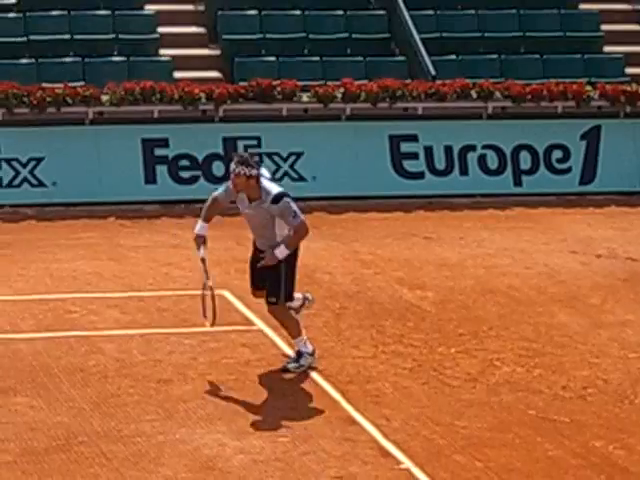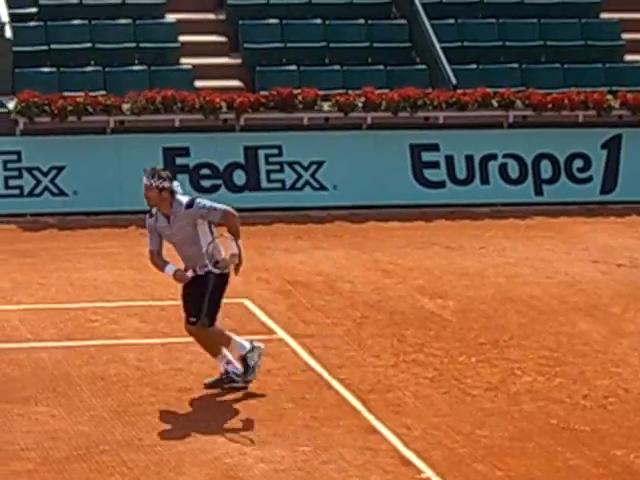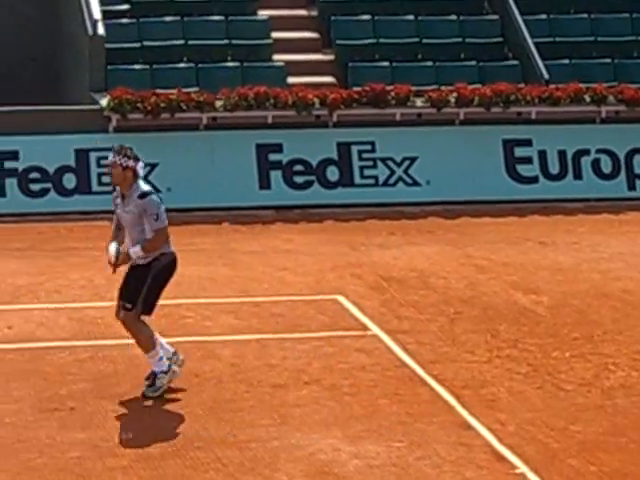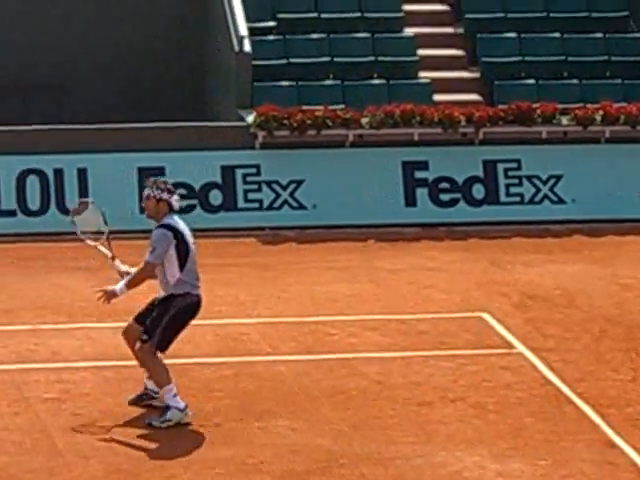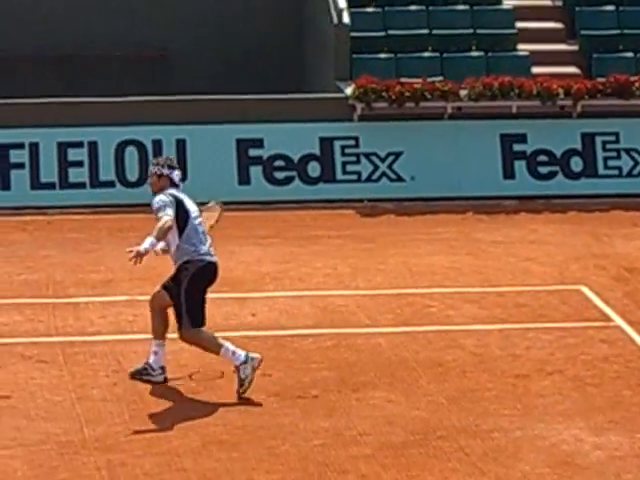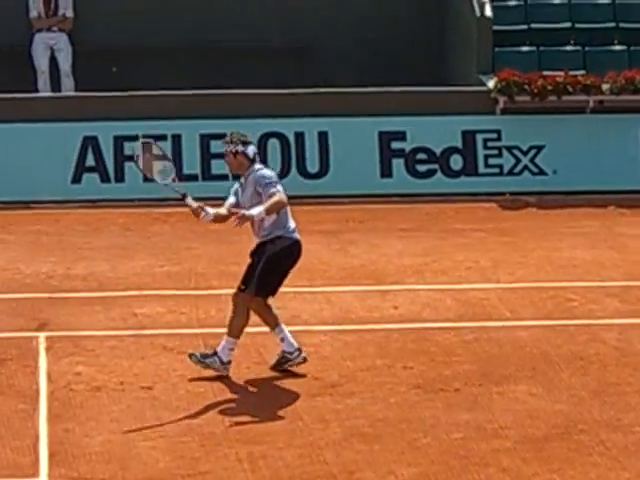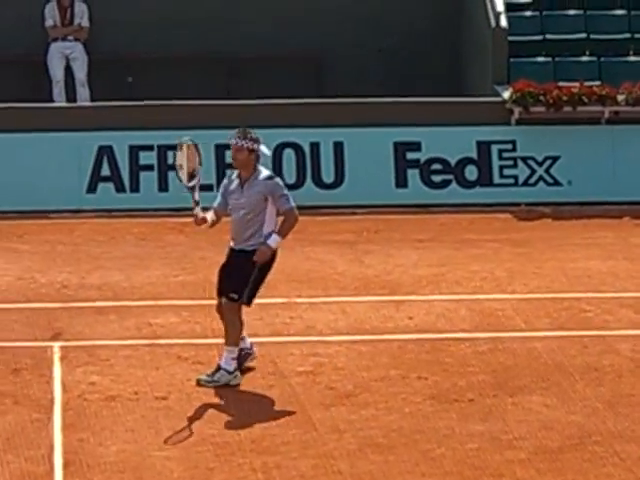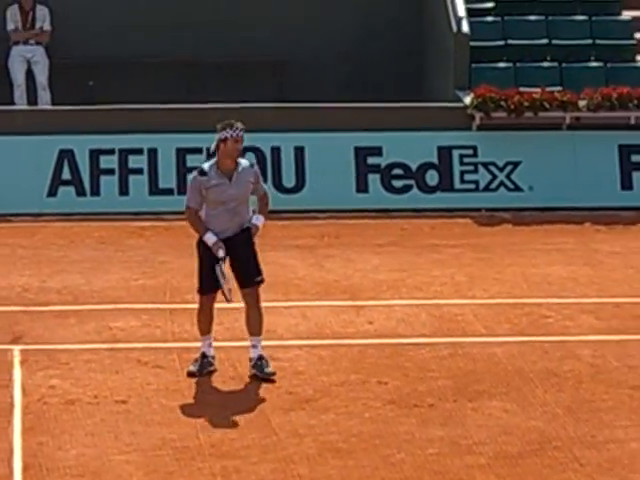
dt=0.4s
person 1, frame 1
left shoulder: (277, 199)
right shoulder: (236, 189)
left elbow: (302, 228)
right elbow: (215, 201)
left wrist: (278, 254)
right wrist: (201, 228)
left hip: (283, 249)
right hip: (261, 246)
left knee: (276, 309)
right knee: (259, 293)
left ankle: (305, 350)
right ankle: (301, 301)
person 1, frame 2
left shoulder: (191, 207)
right shoulder: (154, 220)
left elbow: (231, 216)
right elbow: (154, 255)
left wrist: (235, 249)
right wrist: (172, 270)
left hip: (213, 271)
right hip: (192, 272)
left knee: (198, 327)
right knee: (194, 328)
left ankle: (247, 350)
right ankle: (234, 372)
person 1, frame 3
left shoulder: (146, 198)
right shoulder: (119, 195)
left elbow: (161, 237)
right elbow: (119, 228)
left wrist: (132, 253)
right wrist: (115, 248)
left hip: (159, 263)
right hip: (141, 262)
left knee: (130, 317)
right knee: (124, 315)
left ankle: (162, 368)
right ankle: (167, 357)
person 1, frame 4
left shoulder: (164, 231)
right shoulder: (174, 227)
left elbow: (147, 271)
left wrist: (118, 289)
right wrist: (130, 271)
left hip: (183, 300)
right hip: (173, 297)
left knee: (145, 352)
right knee: (130, 333)
left ankle: (176, 407)
right ankle: (154, 390)
person 1, frame 5
left shoulder: (164, 198)
right shoulder: (183, 200)
left elbow: (166, 223)
left wrist: (147, 246)
right wrist: (164, 246)
left hip: (195, 267)
right hip: (201, 265)
left knee: (189, 333)
right knee: (157, 302)
left ankle: (243, 361)
right ankle: (155, 367)
person 1, frame 6
left shoulder: (262, 175)
right shoulder: (241, 185)
left elbow: (281, 201)
right elbow: (225, 213)
left wrist: (254, 213)
right wrist: (205, 212)
left hip: (281, 244)
right hip: (275, 245)
left knee: (242, 299)
right knee: (255, 300)
left ankle: (223, 358)
right ankle: (291, 350)
person 1, frame 7
left shoulder: (269, 182)
right shoulder: (229, 182)
left elbow: (292, 215)
right elbow: (217, 214)
left wrist: (270, 244)
right wrist: (205, 217)
left hip: (258, 254)
right hip: (237, 250)
left knee: (232, 306)
right knee: (223, 306)
left ankle: (229, 369)
right ankle: (244, 349)
person 1, frame 8
left shoulder: (250, 170)
right shoulder: (201, 177)
left elbow: (263, 196)
right elbow: (191, 213)
left wrist: (258, 221)
right wrist: (211, 240)
left hip: (241, 238)
right hip: (212, 243)
left knee: (251, 296)
right knee: (206, 301)
left ankle: (256, 357)
right ankle: (207, 355)
